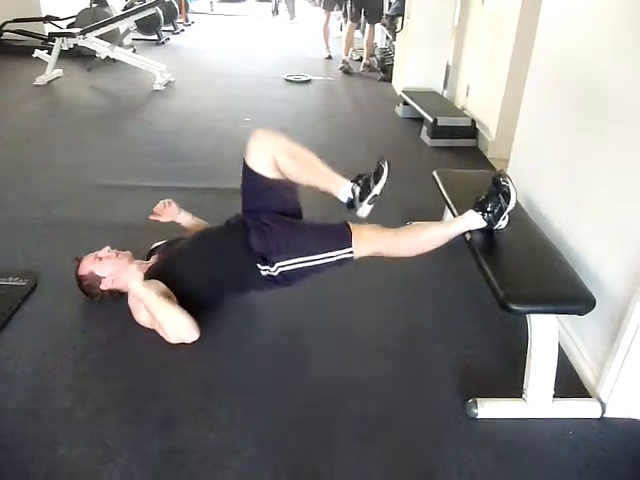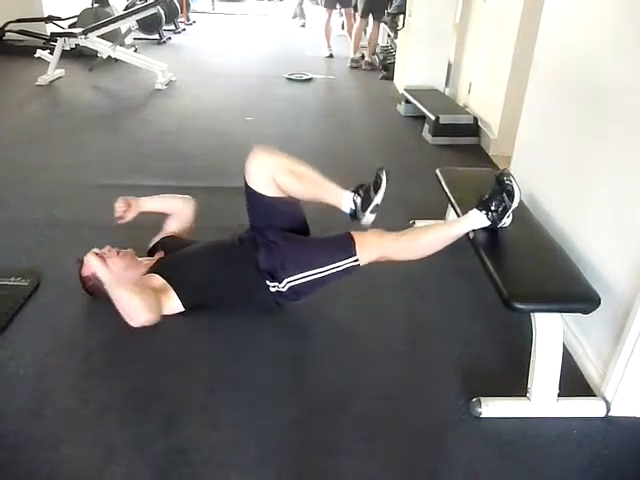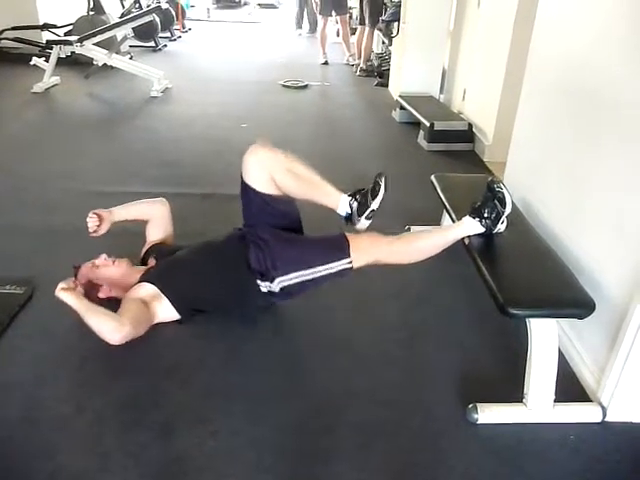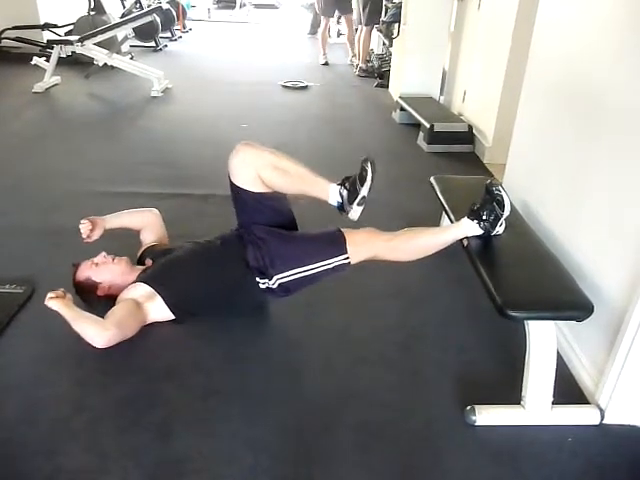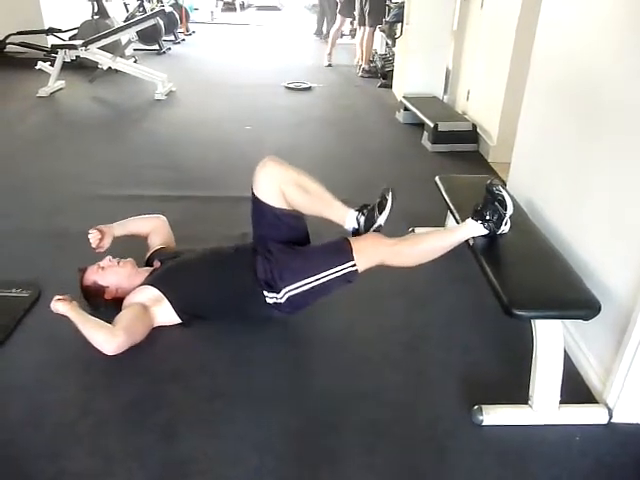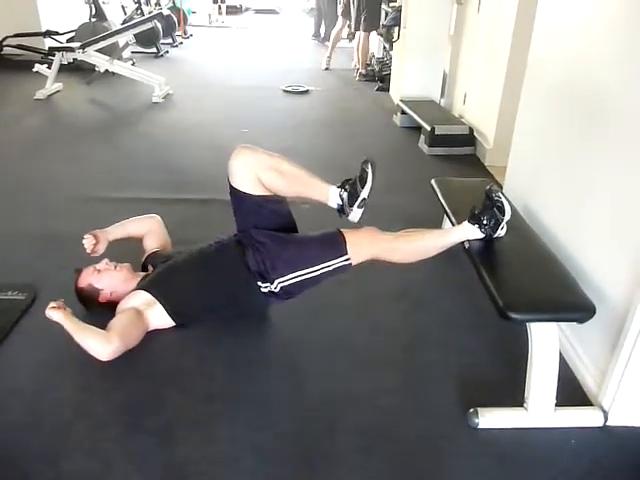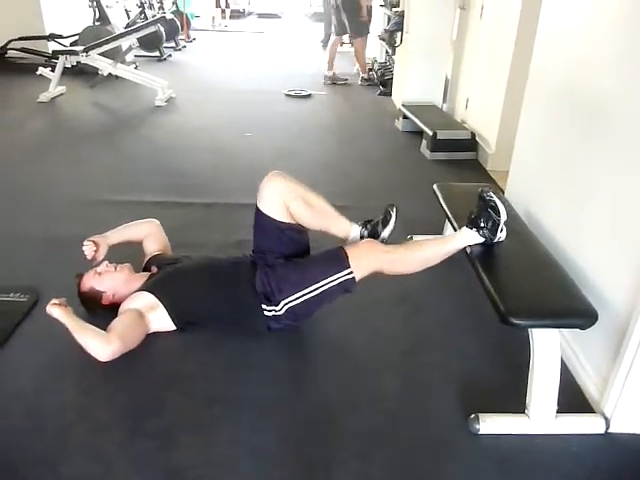
dt=0.7s
person 1, frame 1
left shoulder: (159, 252)
right shoulder: (143, 299)
right elbow: (186, 333)
left wrist: (180, 215)
right wrist: (135, 287)
left hip: (255, 228)
right hip: (267, 254)
left knee: (263, 142)
right knee: (372, 238)
left ankle: (350, 193)
right ankle: (476, 219)
person 1, frame 2
left shoulder: (162, 246)
right shoulder: (144, 288)
left elbow: (188, 204)
right elbow: (141, 315)
left wrist: (139, 203)
right wrist: (106, 273)
left hip: (265, 243)
right hip: (275, 273)
left knee: (263, 160)
right knee: (379, 243)
left ankle: (352, 202)
right ankle: (478, 218)
person 1, frame 3
left shoulder: (152, 254)
right shoulder: (139, 301)
left elbow: (161, 206)
right elbow: (118, 332)
left wrist: (110, 215)
right wrist: (76, 301)
left hip: (258, 243)
right hip: (267, 270)
left knee: (260, 156)
right knee: (374, 246)
left ankle: (348, 206)
right ankle: (473, 224)
person 1, frame 4
left shoulder: (149, 256)
right shoulder: (136, 299)
left elbow: (151, 215)
right elbow: (104, 335)
left wrist: (101, 222)
right wrist: (64, 306)
left hip: (256, 241)
right hip: (266, 268)
left knee: (245, 156)
right knee: (371, 242)
left ankle: (339, 195)
right ankle: (471, 226)
person 1, frame 5
left shoulder: (157, 259)
right shoulder: (142, 303)
left elbow: (158, 220)
right elbow: (113, 341)
left wrist: (109, 230)
right wrist: (73, 311)
left hip: (265, 255)
right hip: (273, 283)
left knee: (270, 170)
right knee: (379, 248)
left ankle: (354, 221)
right ankle: (476, 226)
person 1, frame 6
left shoulder: (153, 264)
right shoulder: (135, 307)
left elbow: (153, 221)
right elbow: (108, 347)
left wrist: (104, 234)
right wrist: (64, 318)
left hip: (254, 246)
right hip: (266, 273)
left knee: (245, 160)
right knee: (372, 241)
left ankle: (339, 198)
right ankle: (472, 229)
person 1, frame 7
left shoulder: (153, 266)
right shoulder: (138, 309)
left elbow: (152, 225)
right elbow: (107, 348)
left wrist: (103, 239)
right wrist: (67, 317)
left hip: (263, 266)
right hip: (269, 299)
left knee: (276, 186)
right knee: (374, 255)
left ankle: (356, 233)
right ankle: (473, 235)
